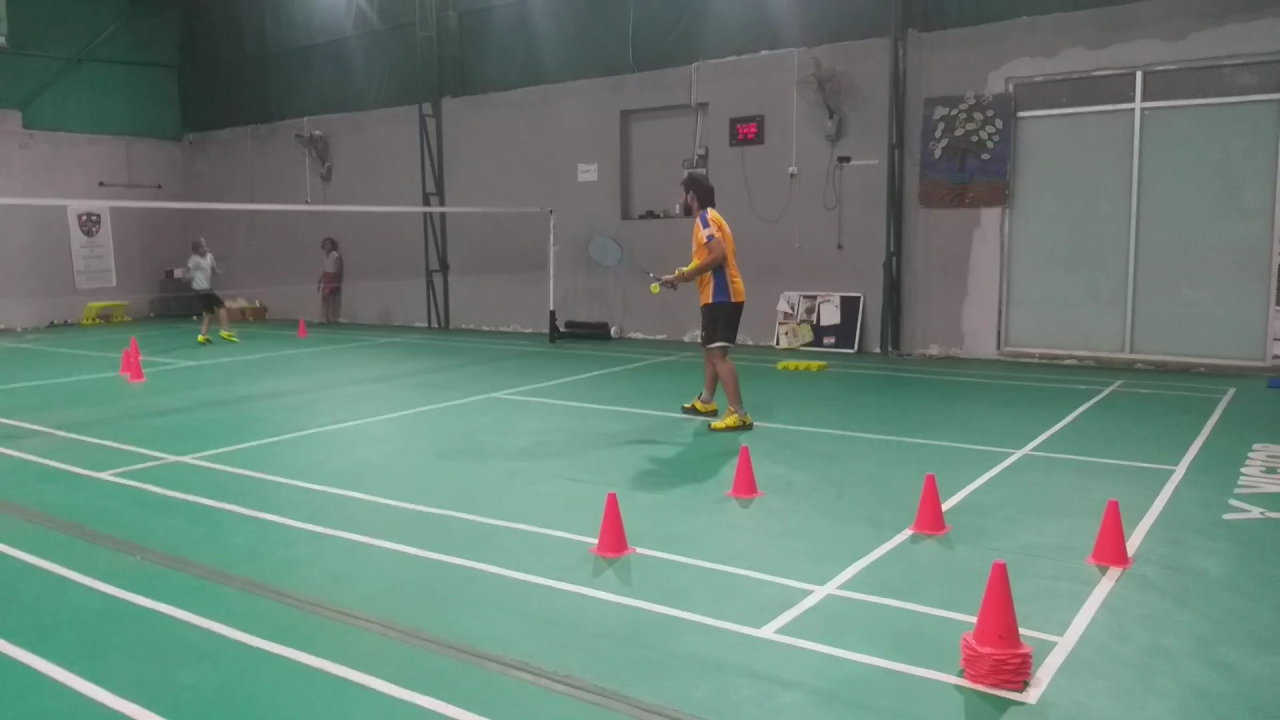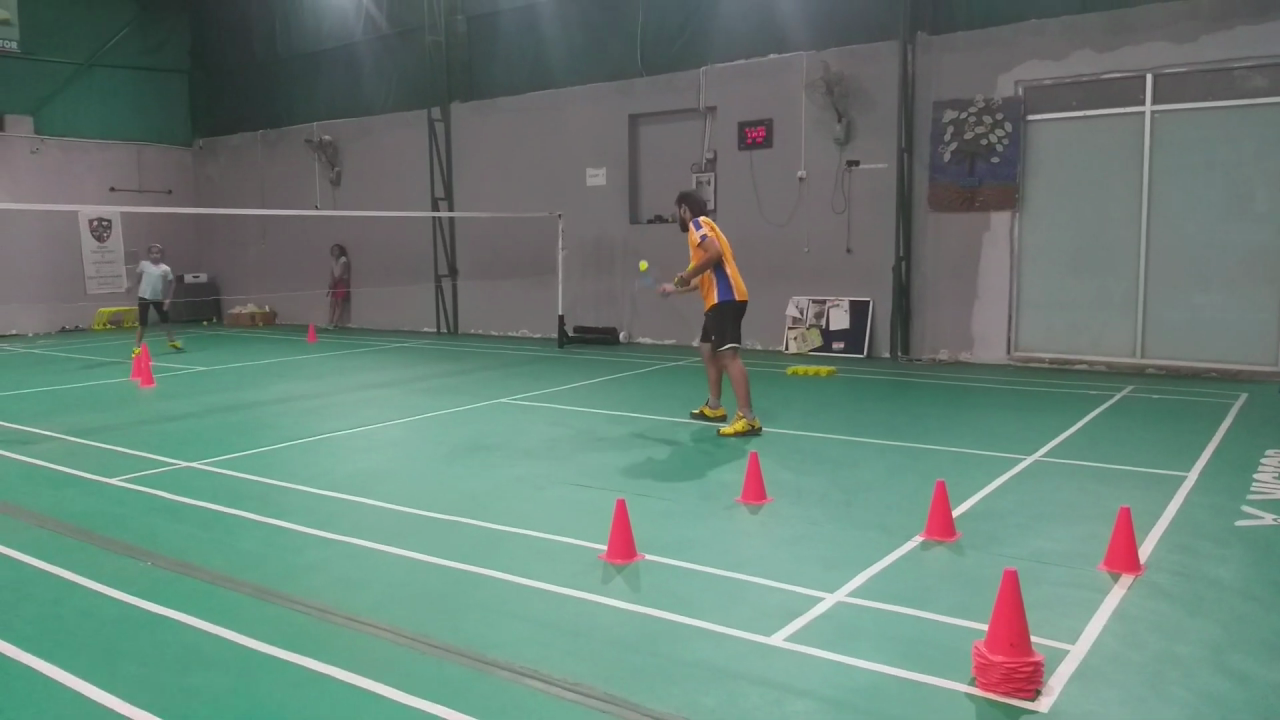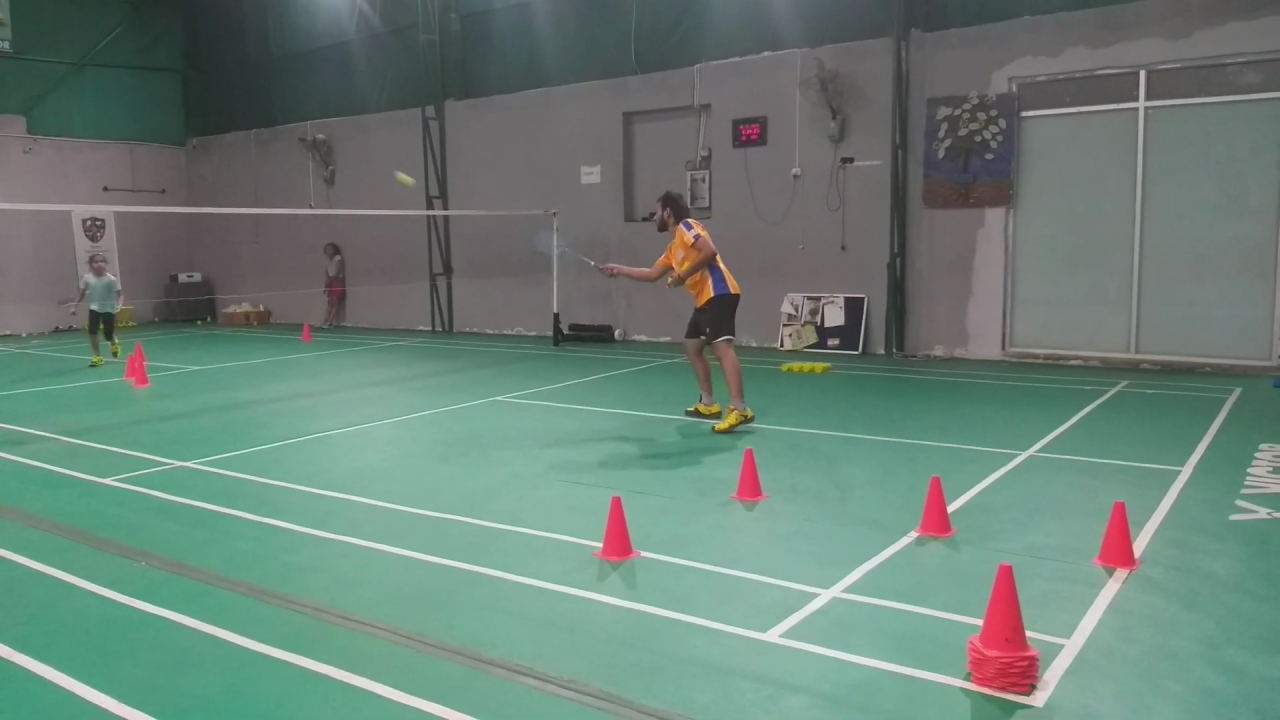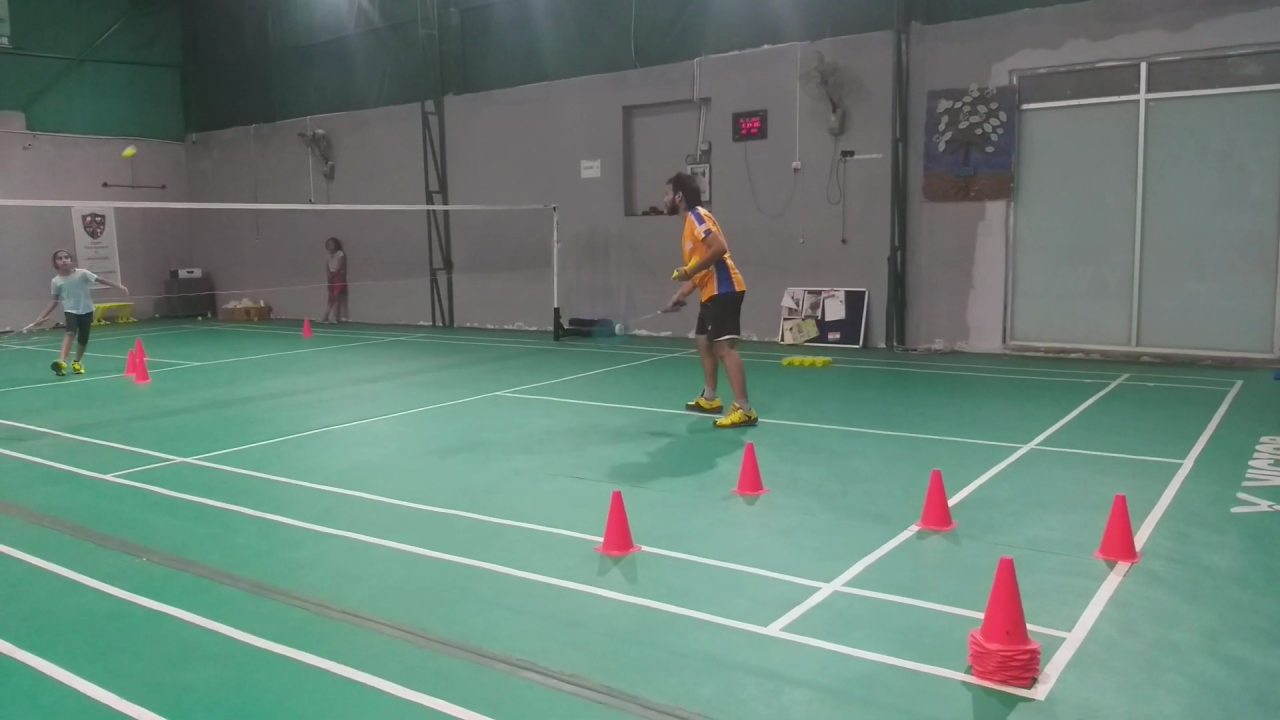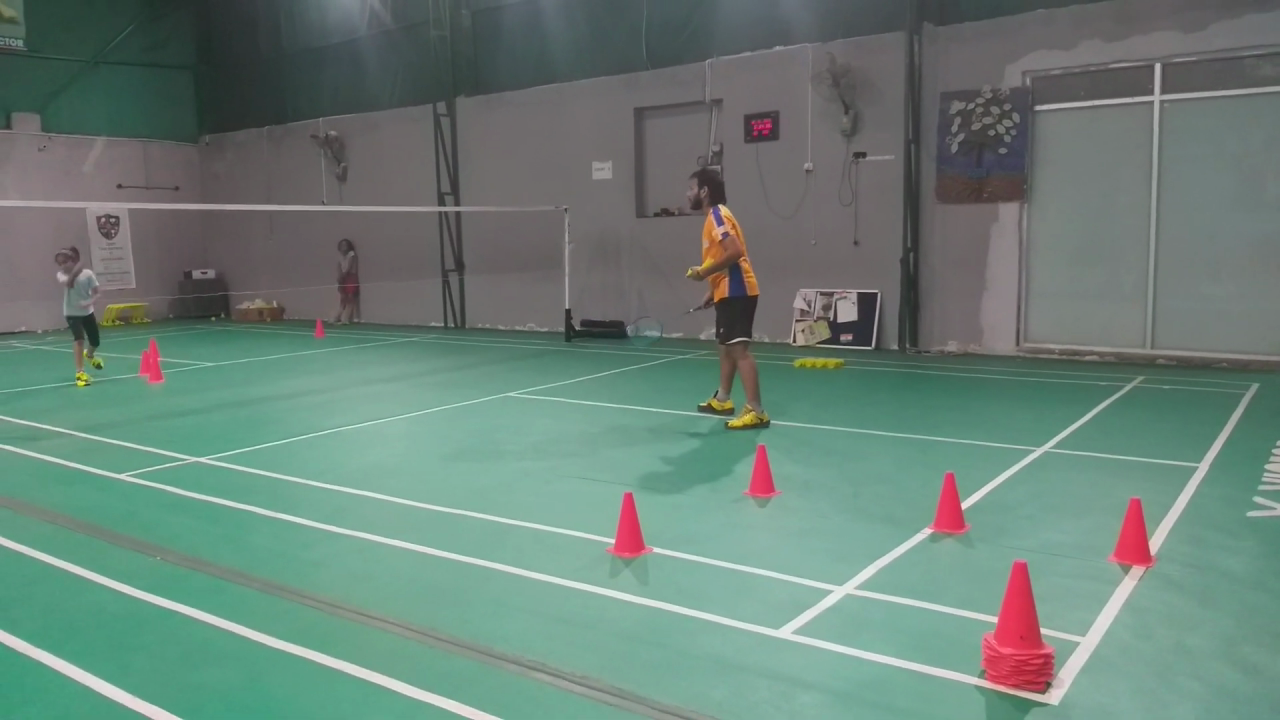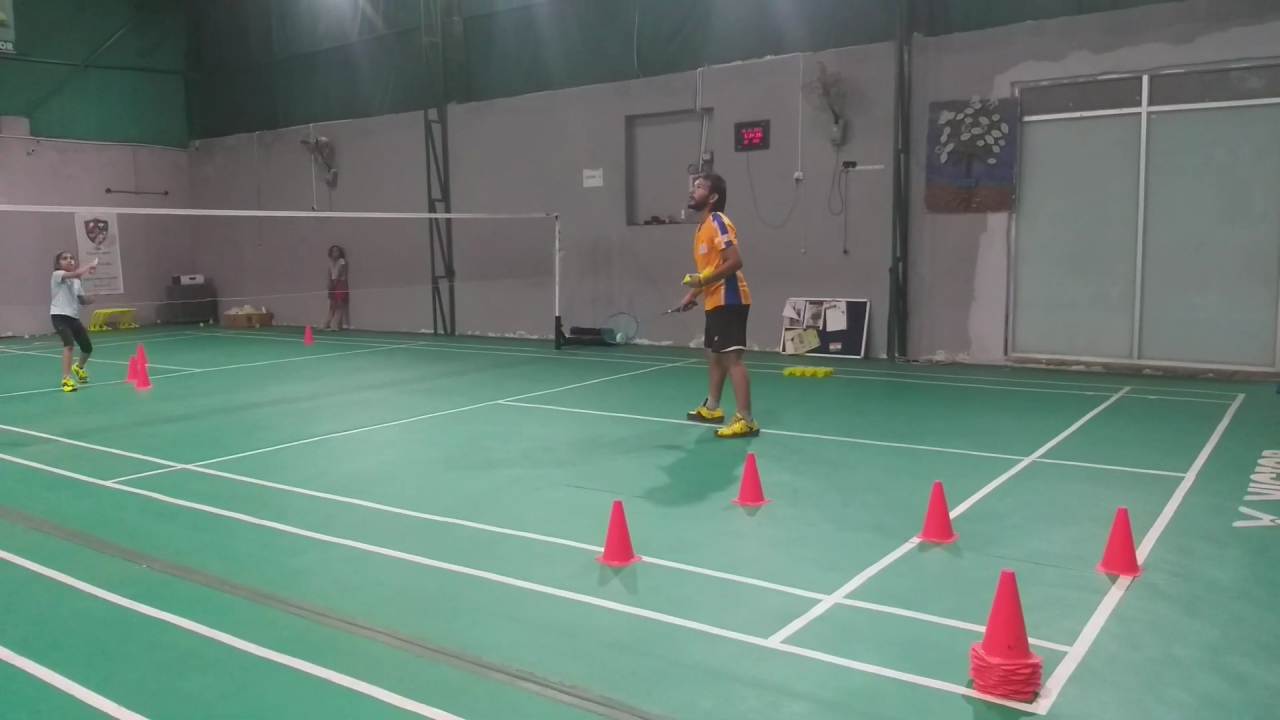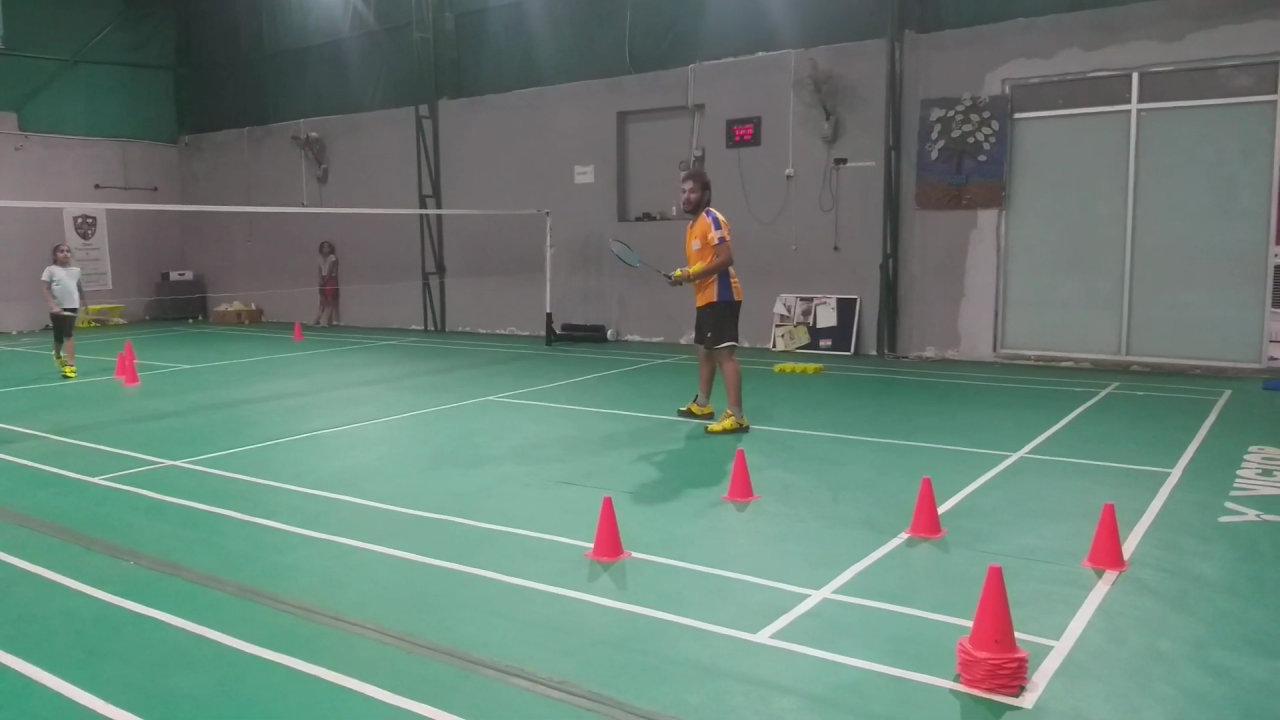
dt=0.5s
person 1, frame 1
left shoulder: (705, 218)
right shoulder: (708, 219)
left elbow: (718, 256)
left wrist: (689, 273)
right wrist: (678, 277)
left hip: (720, 297)
right hip: (719, 297)
left knee: (718, 354)
right knee: (711, 351)
left ankle: (739, 414)
right ankle: (706, 402)
person 1, frame 2
left shoulder: (697, 224)
right shoulder: (702, 228)
left elbow: (715, 253)
right elbow: (703, 279)
left wrist: (687, 275)
right wrist: (675, 287)
left hip: (725, 299)
right hip: (719, 300)
left knee: (729, 356)
right knee: (708, 351)
left ankle: (747, 418)
right ankle: (714, 407)
person 1, frame 3
left shoulder: (687, 226)
right shoulder: (673, 246)
left elbow: (710, 251)
right elbow: (653, 274)
left wrist: (683, 274)
right wrist: (618, 270)
left hip: (719, 294)
right hip: (705, 299)
left knee: (722, 348)
right knee: (692, 348)
left ankle: (739, 409)
right ankle: (708, 404)
person 1, frame 4
left shoulder: (697, 216)
right shoulder: (689, 223)
left elbow: (720, 249)
left wrist: (689, 270)
right wrist: (681, 294)
left hip: (724, 291)
right hip: (712, 293)
left knee: (725, 347)
right knee: (704, 343)
left ankle: (743, 409)
right ankle: (709, 398)
person 1, frame 5
left shoulder: (718, 215)
right shoulder: (713, 217)
left elbow: (734, 253)
left wrist: (703, 272)
right wrist: (712, 291)
left hip: (736, 292)
right hip: (728, 292)
left knee: (739, 349)
right knee: (725, 347)
left ankle: (756, 411)
right ankle: (722, 400)
person 1, frame 6
left shoulder: (719, 222)
right shoulder: (702, 227)
left elbow: (735, 262)
left wrist: (702, 280)
right wrist: (693, 293)
left hip: (728, 301)
right hip: (715, 302)
left knee: (732, 357)
right knee: (715, 356)
left ankle: (746, 420)
right ankle: (712, 408)
person 1, frame 7
left shoulder: (712, 219)
right shoulder: (692, 224)
left elbow: (725, 259)
left wrist: (692, 275)
right wrist: (684, 275)
left hip: (720, 297)
right hip: (705, 299)
left knee: (724, 354)
right knee: (704, 352)
left ankle: (736, 416)
right ankle: (702, 405)
